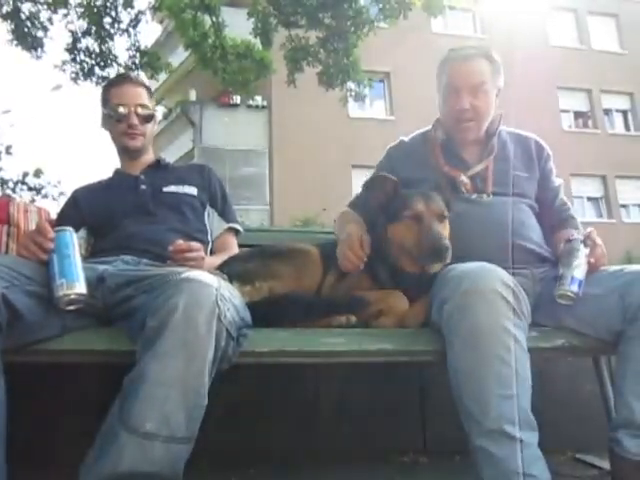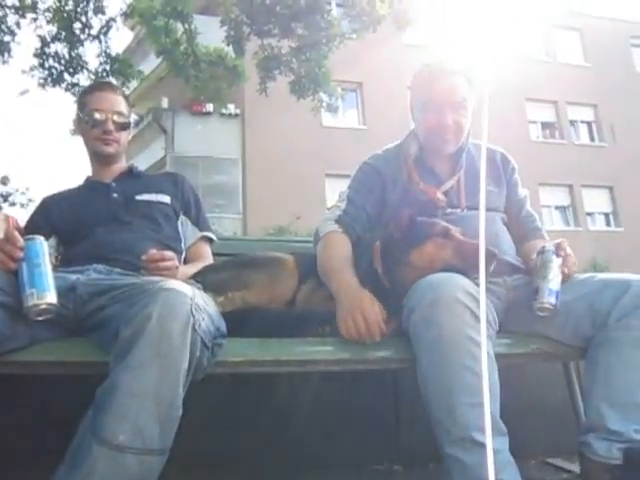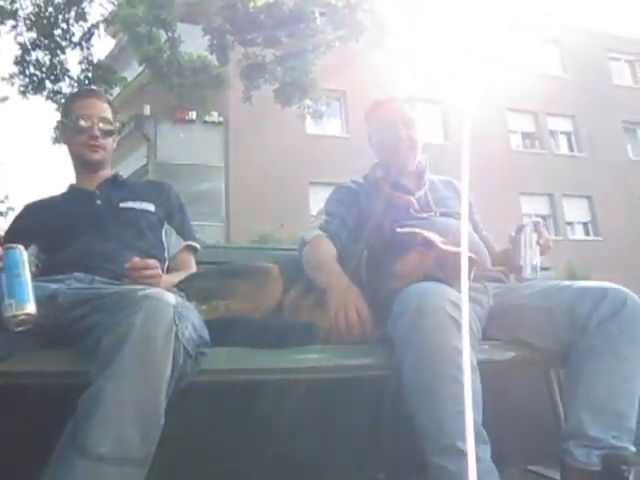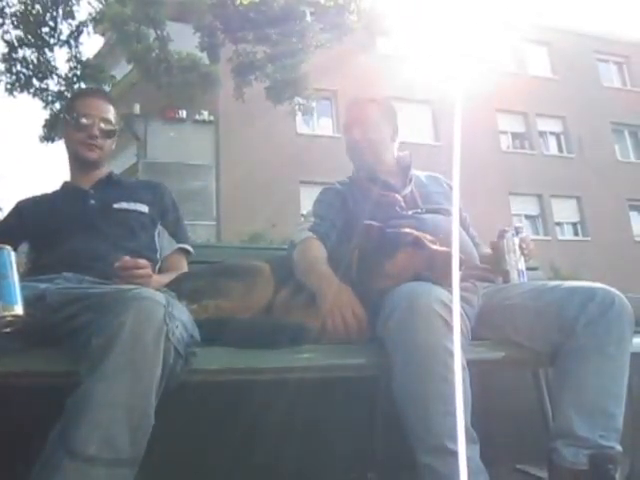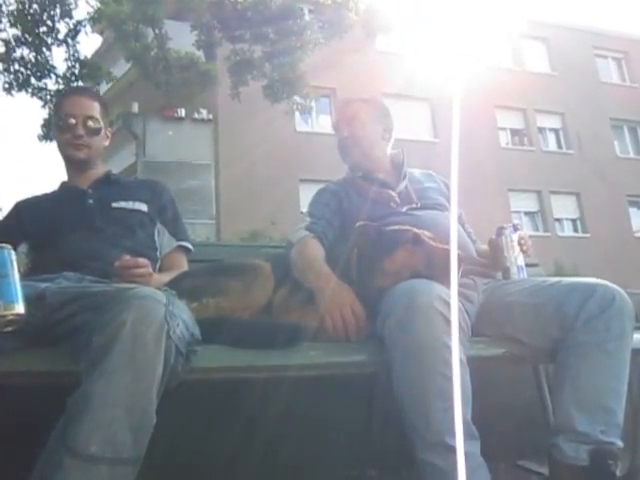
dt=1s
person 1, frame 1
left shoulder: (530, 149)
right shoulder: (408, 154)
left elbow: (560, 224)
right elbow: (355, 213)
right wrist: (350, 233)
left hip: (547, 280)
right hip: (464, 280)
right knee: (482, 287)
person 1, frame 2
left shoulder: (497, 162)
right shoulder: (382, 169)
left elbow: (528, 233)
right elbow: (335, 230)
right wrist: (349, 289)
left hip: (515, 287)
right hip: (438, 291)
right knee: (449, 296)
person 1, frame 3
left shoulder: (450, 188)
right shoulder: (355, 194)
right elbow: (317, 244)
right wrist: (337, 281)
left hip: (491, 292)
right hip: (423, 296)
right knee: (433, 305)
person 1, frame 4
left shoulder: (437, 184)
right shoulder: (341, 196)
right elbow: (307, 245)
right wrist: (329, 284)
left hip: (480, 291)
right hip: (413, 295)
left knee: (604, 305)
right knee: (423, 306)
person 1, frame 5
left shoulder: (432, 181)
right shoulder: (336, 196)
right elbow: (304, 244)
right wrist: (326, 282)
left hip: (481, 287)
right hip: (410, 293)
left knee: (605, 301)
right knee: (423, 304)
person 2, frame 1
left shoulder: (199, 177)
right shoulder: (87, 196)
left elbow: (232, 253)
right elbow: (54, 247)
left wrist: (205, 263)
right wrist: (33, 245)
left hip: (167, 281)
right hip: (87, 277)
left knee: (198, 293)
person 2, frame 2
left shoulder: (171, 186)
right shoulder: (57, 204)
left elbow: (205, 262)
left wrist: (179, 273)
left hip: (139, 289)
right hip: (57, 288)
left knee: (173, 302)
person 2, frame 3
left shoulder: (157, 194)
right shoulder: (39, 211)
left elbow: (189, 273)
left wrist: (163, 281)
left hip: (125, 300)
right hip: (43, 297)
left knee: (156, 309)
person 2, frame 4
left shoulder: (151, 195)
right shoulder: (32, 208)
left elbow: (180, 274)
left wrist: (152, 281)
left hip: (115, 300)
right hip: (34, 296)
left knee: (146, 309)
person 2, frame 5
left shoulder: (150, 193)
left elbow: (180, 272)
left wrist: (153, 280)
left hip: (117, 301)
right hip: (35, 296)
left knee: (146, 308)
